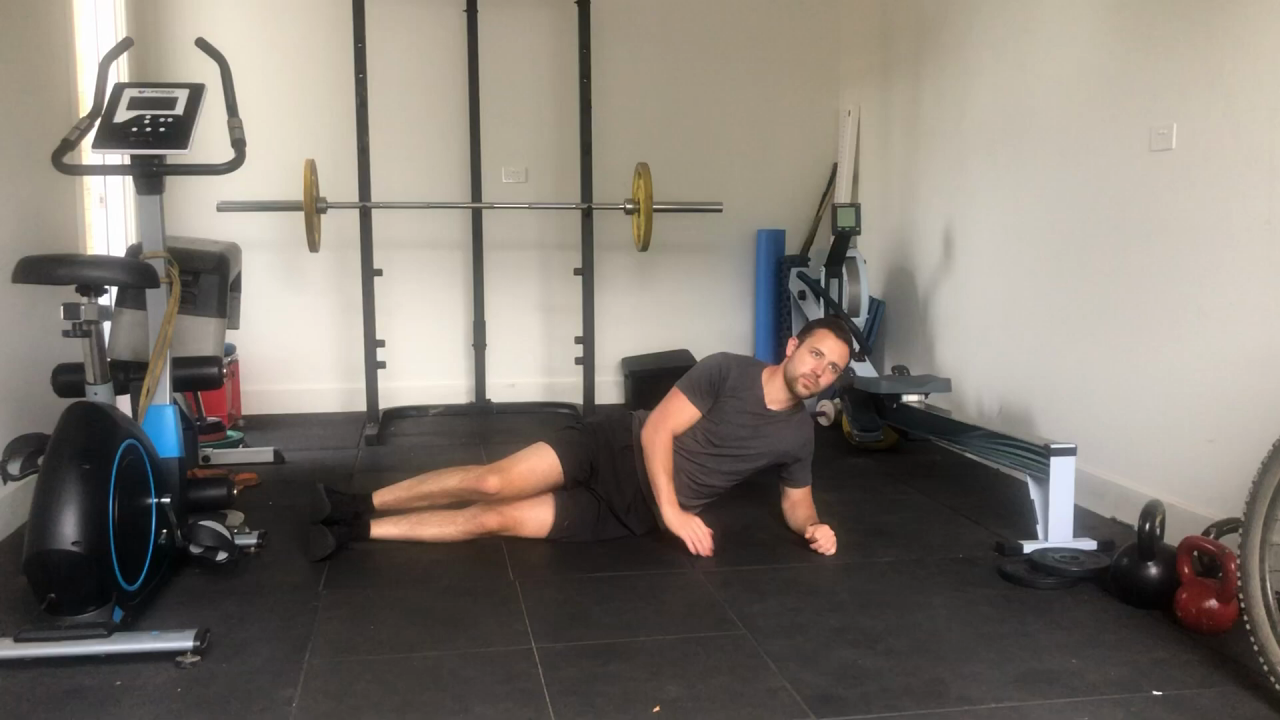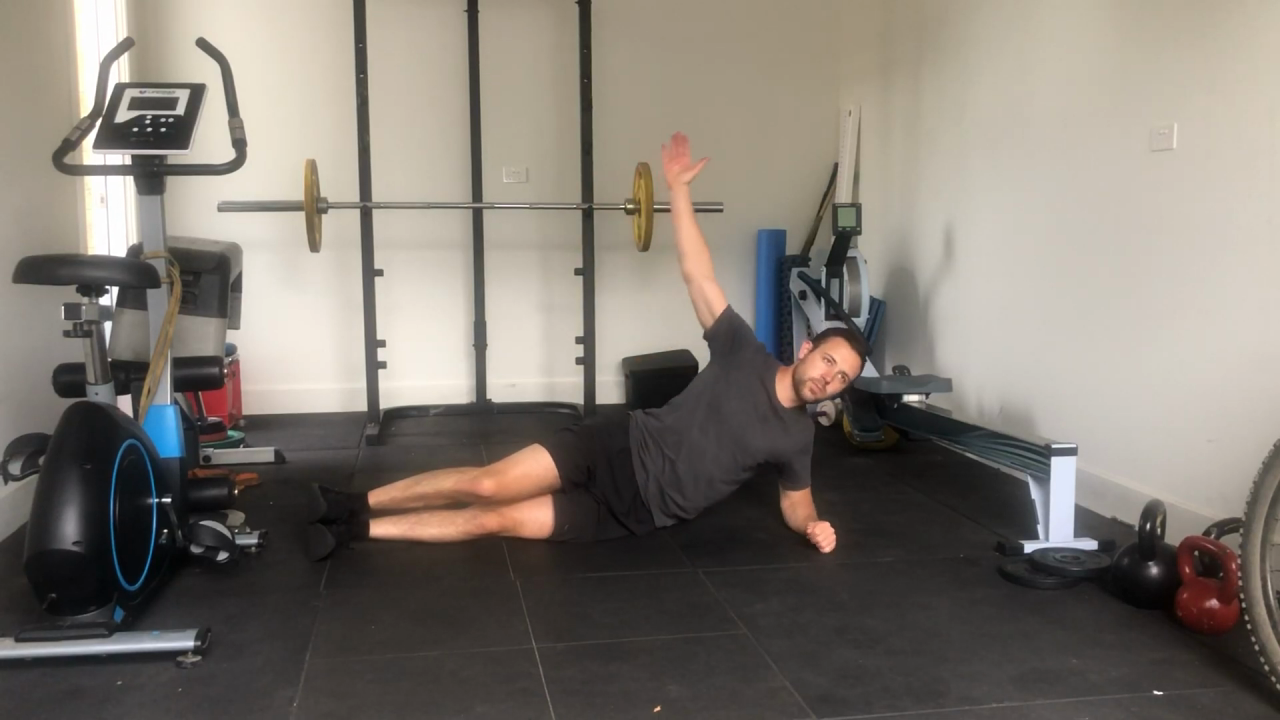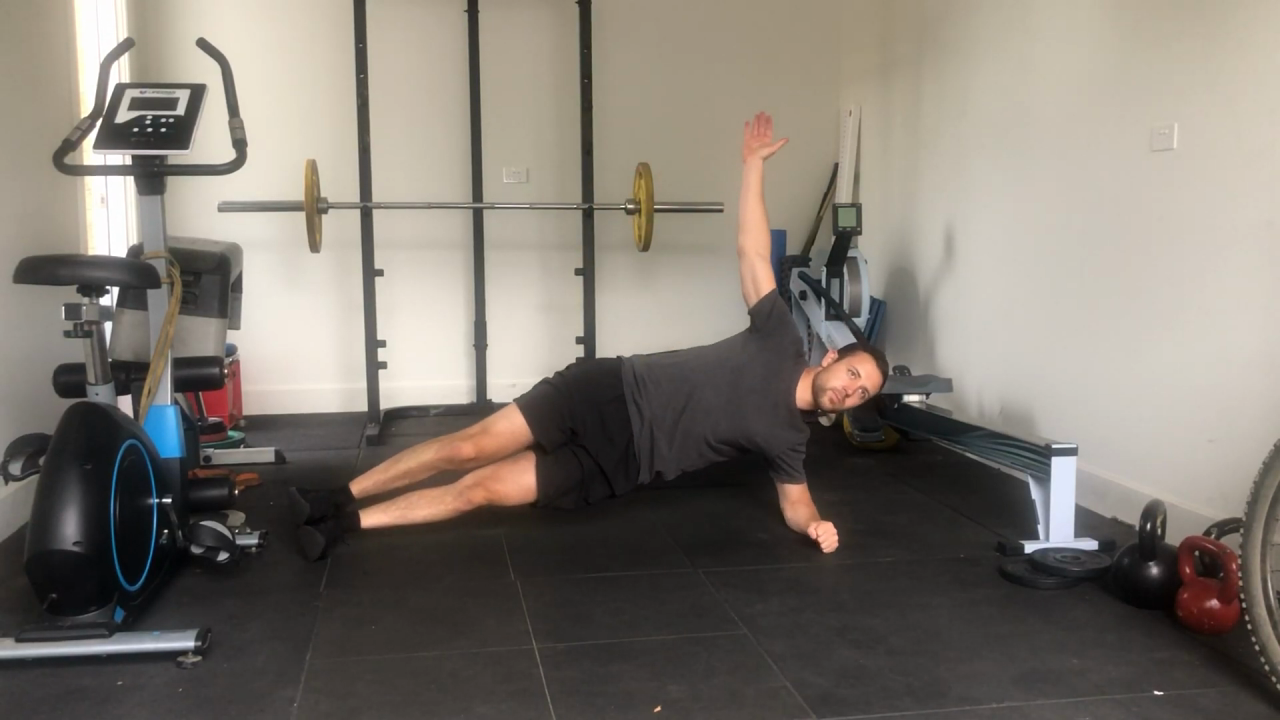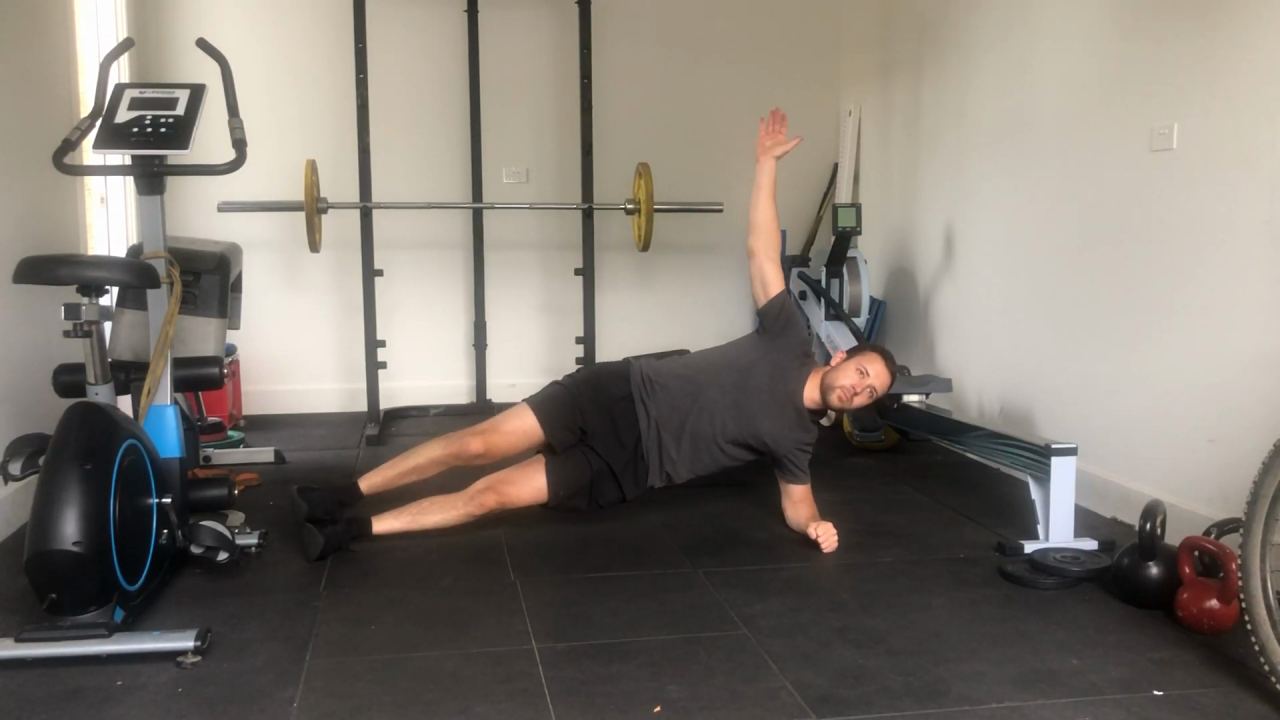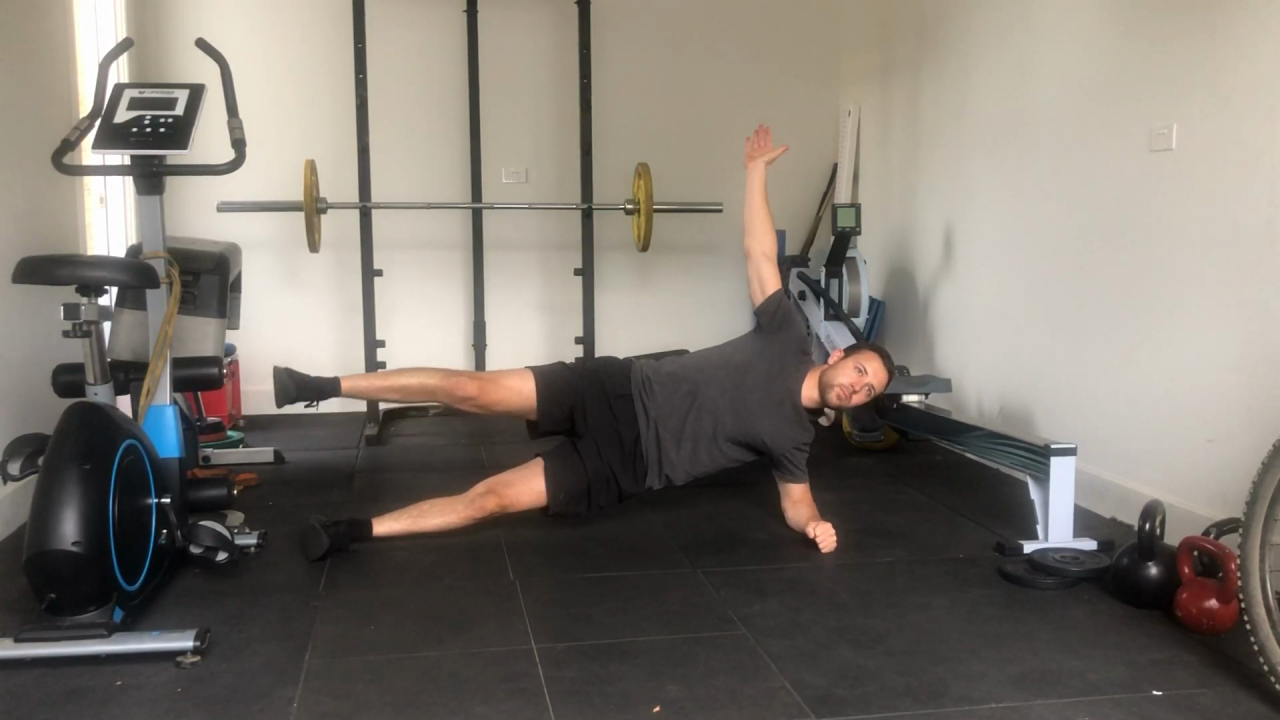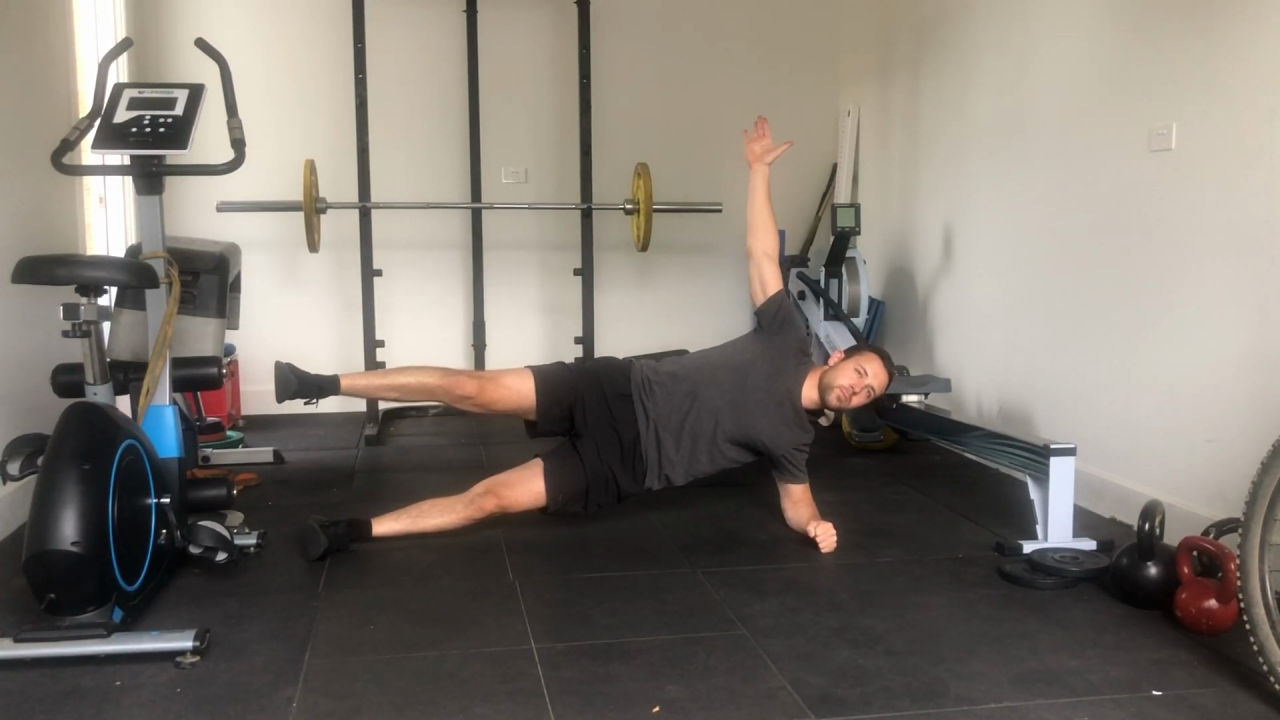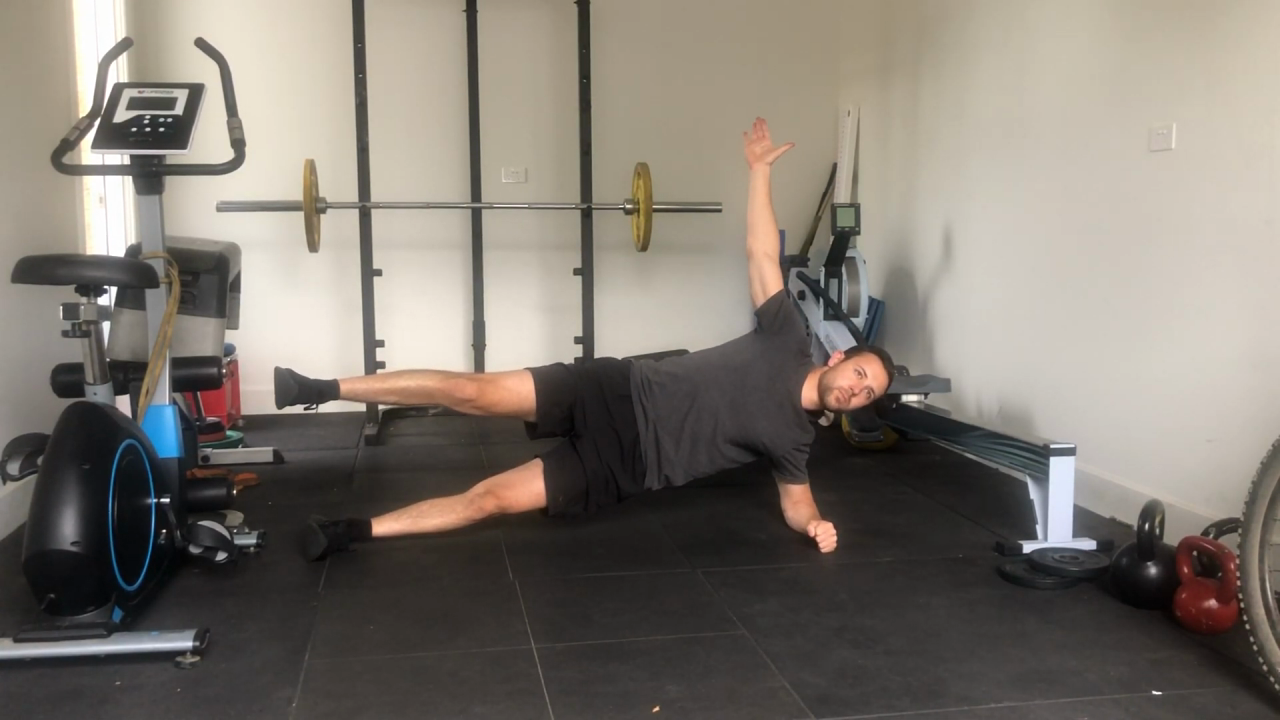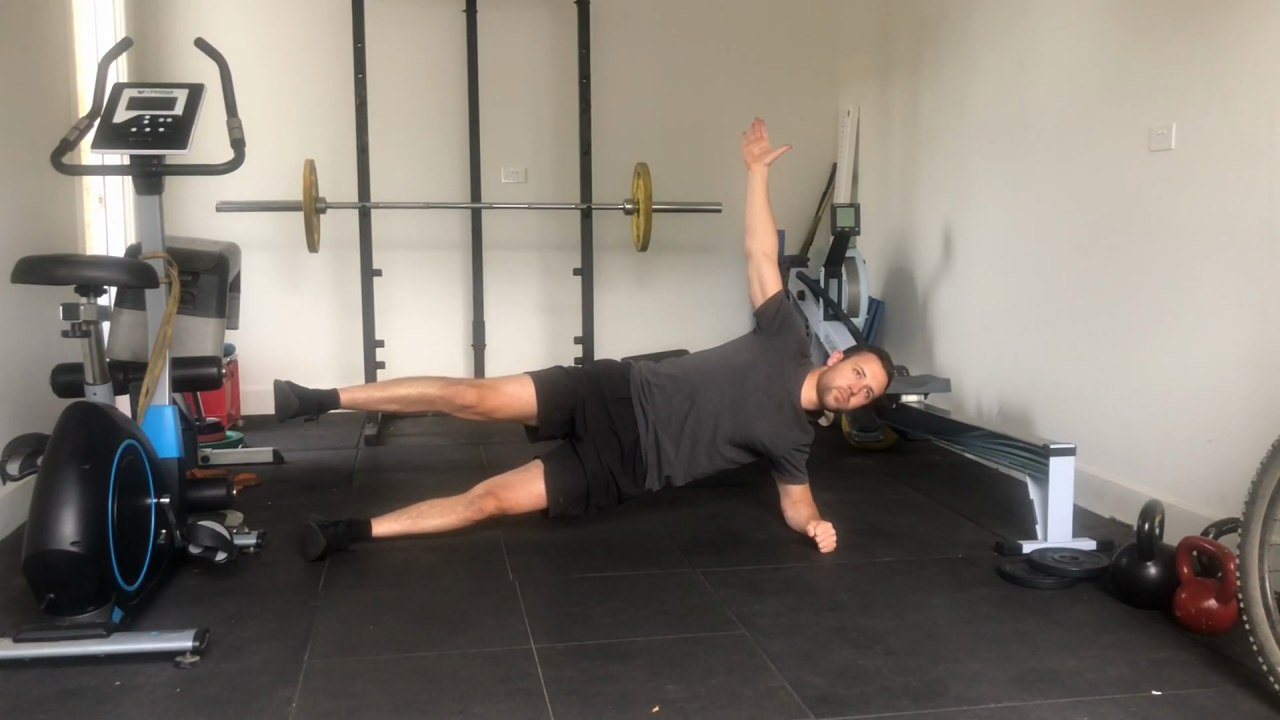
dt=0.7s
person 1, frame 1
left shoulder: (798, 434)
right shoulder: (729, 371)
left elbow: (796, 499)
right elbow: (658, 429)
left wrist: (813, 527)
right wrist: (672, 510)
left hip: (631, 515)
right hip: (618, 445)
left knee: (495, 519)
right knee: (495, 483)
left ankle: (361, 530)
right ankle: (361, 506)
person 1, frame 2
left shoulder: (795, 436)
right shoulder: (743, 355)
left elbow: (795, 501)
right elbow: (697, 275)
left wrist: (814, 526)
right wrist: (678, 187)
left hip: (639, 509)
right hip: (621, 446)
left knee: (494, 519)
right knee: (490, 486)
left ankle: (359, 530)
right ankle: (357, 507)
person 1, frame 3
left shoulder: (789, 435)
right shoulder: (782, 342)
left elbow: (794, 499)
right elbow: (752, 250)
left wrist: (815, 525)
right wrist: (752, 162)
left hip: (619, 457)
right hip: (608, 391)
left knee: (480, 487)
right knee: (472, 448)
left ankle: (347, 522)
right ankle: (340, 500)
person 1, frame 4
left shoulder: (798, 434)
right shoulder: (790, 341)
left elbow: (796, 499)
right elbow: (761, 251)
left wrist: (816, 525)
right wrist: (766, 162)
left hip: (629, 461)
right hip: (619, 394)
left knee: (491, 494)
right knee: (481, 443)
left ankle: (356, 528)
right ankle: (347, 496)
person 1, frame 5
left shoulder: (794, 435)
right shoulder: (788, 339)
left elbow: (795, 500)
right elbow: (759, 253)
left wrist: (816, 525)
right wrist: (756, 169)
left hip: (625, 462)
right hip: (618, 393)
left knee: (491, 497)
right knee: (473, 388)
left ankle: (352, 531)
right ankle: (323, 385)
person 1, frame 6
left shoulder: (793, 434)
right shoulder: (788, 339)
left elbow: (795, 500)
right elbow: (763, 253)
left wrist: (816, 525)
right wrist: (758, 169)
left hip: (622, 464)
right hip: (618, 393)
left knee: (489, 498)
right knee: (474, 390)
left ankle: (351, 531)
right ankle: (322, 384)
person 1, frame 7
left shoulder: (793, 435)
right shoulder: (787, 340)
left elbow: (794, 498)
right elbow: (762, 253)
left wrist: (815, 525)
right wrist: (759, 170)
left hip: (622, 464)
right hip: (616, 395)
left knee: (489, 499)
right knee: (473, 392)
left ankle: (352, 531)
right ankle: (320, 389)
person 1, frame 8
left shoulder: (794, 436)
right shoulder: (787, 342)
left elbow: (794, 499)
right elbow: (761, 255)
left wrist: (816, 525)
right wrist: (757, 171)
left hip: (621, 467)
right hip: (617, 396)
left knee: (488, 500)
right knee: (474, 398)
left ankle: (352, 531)
right ankle: (319, 399)
